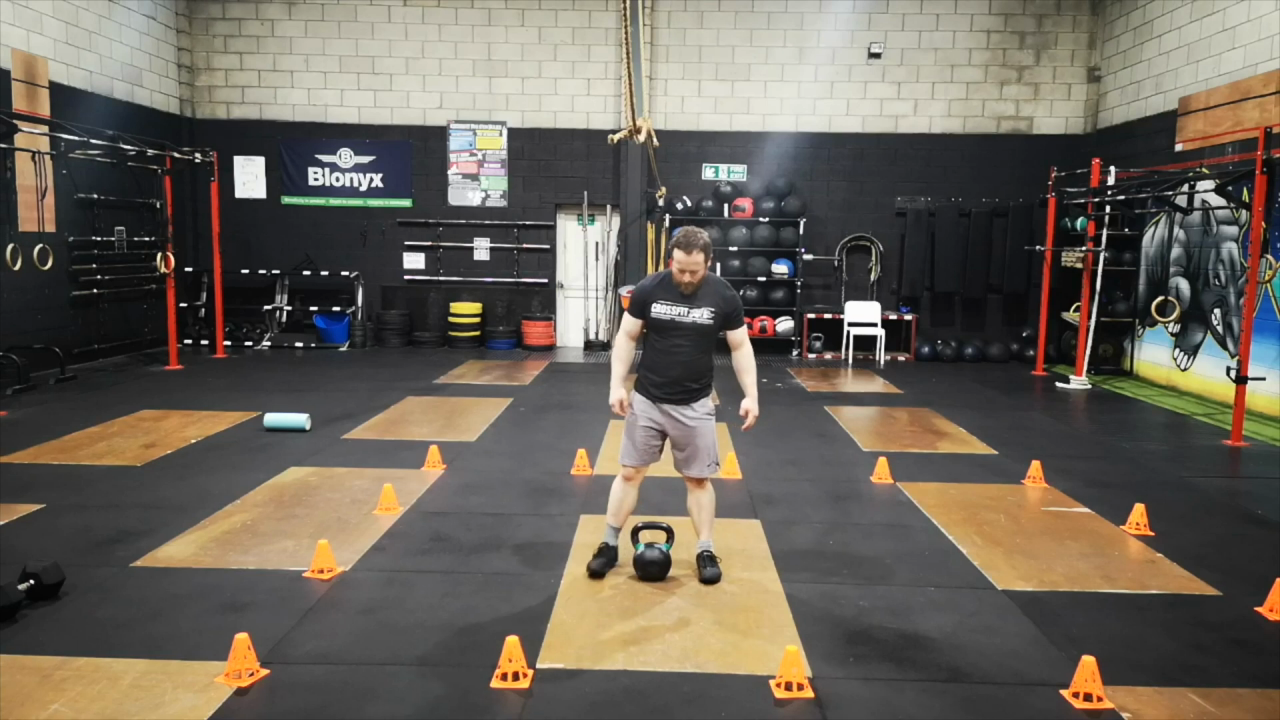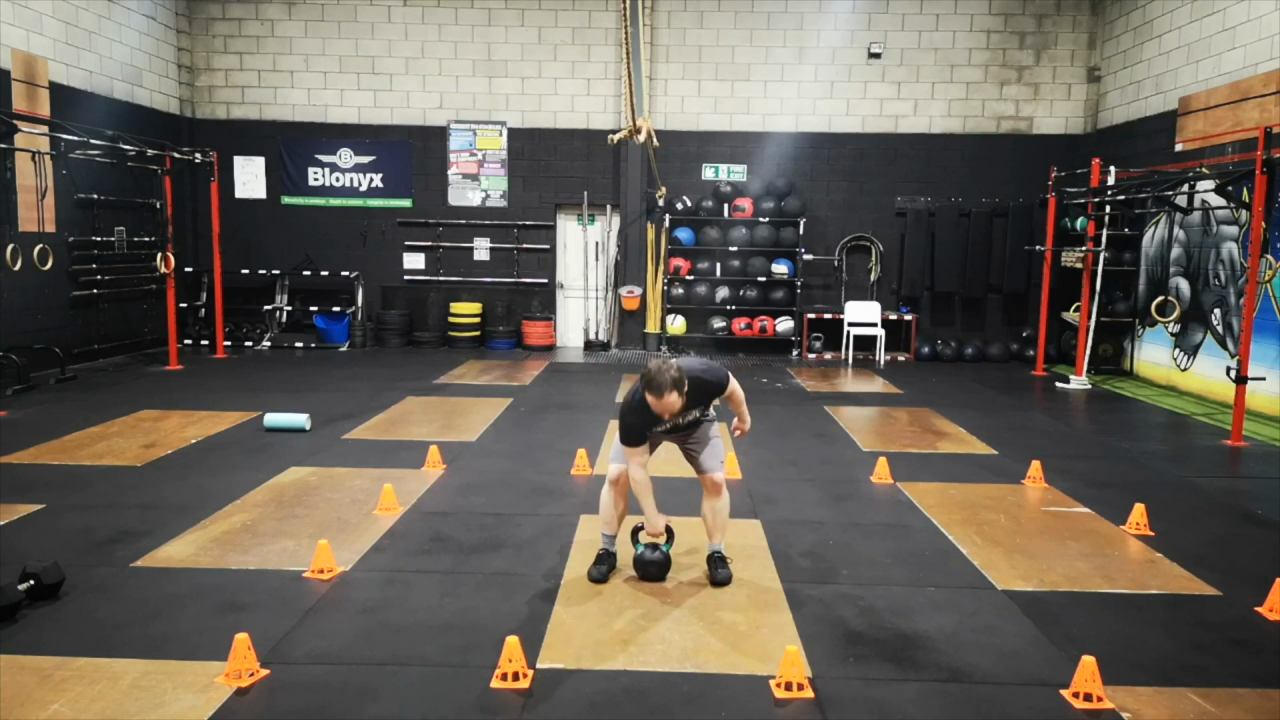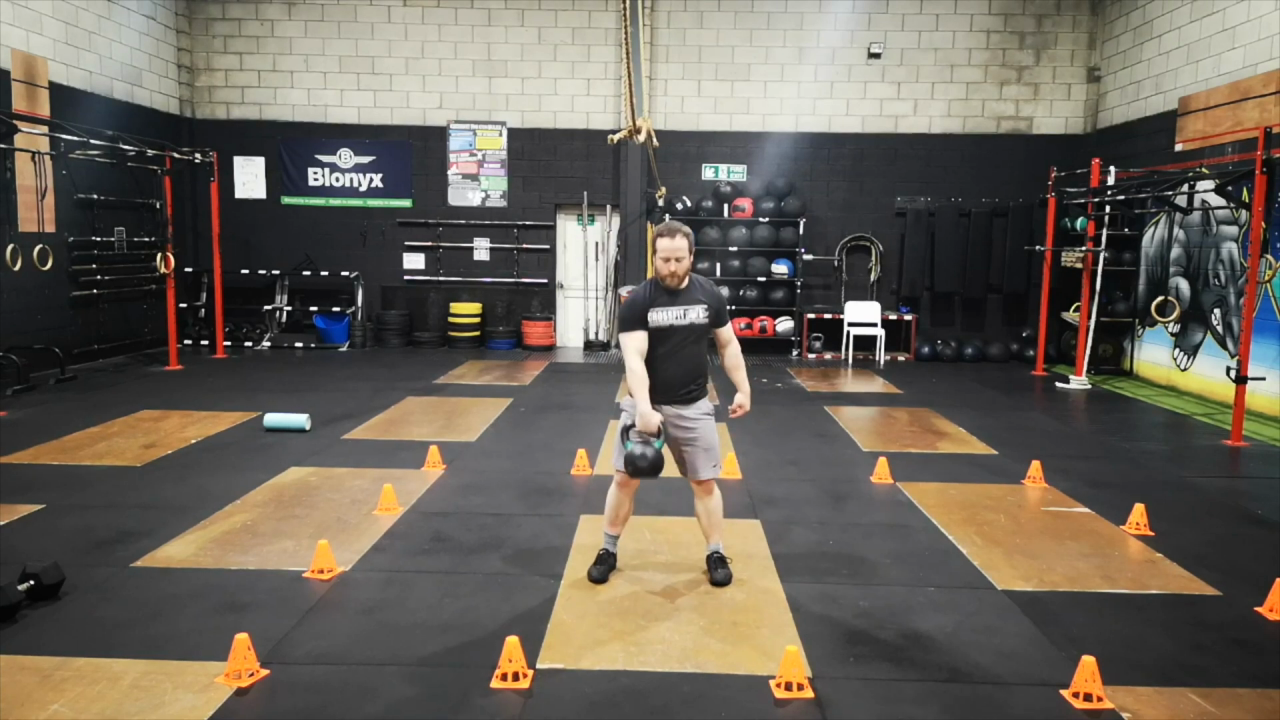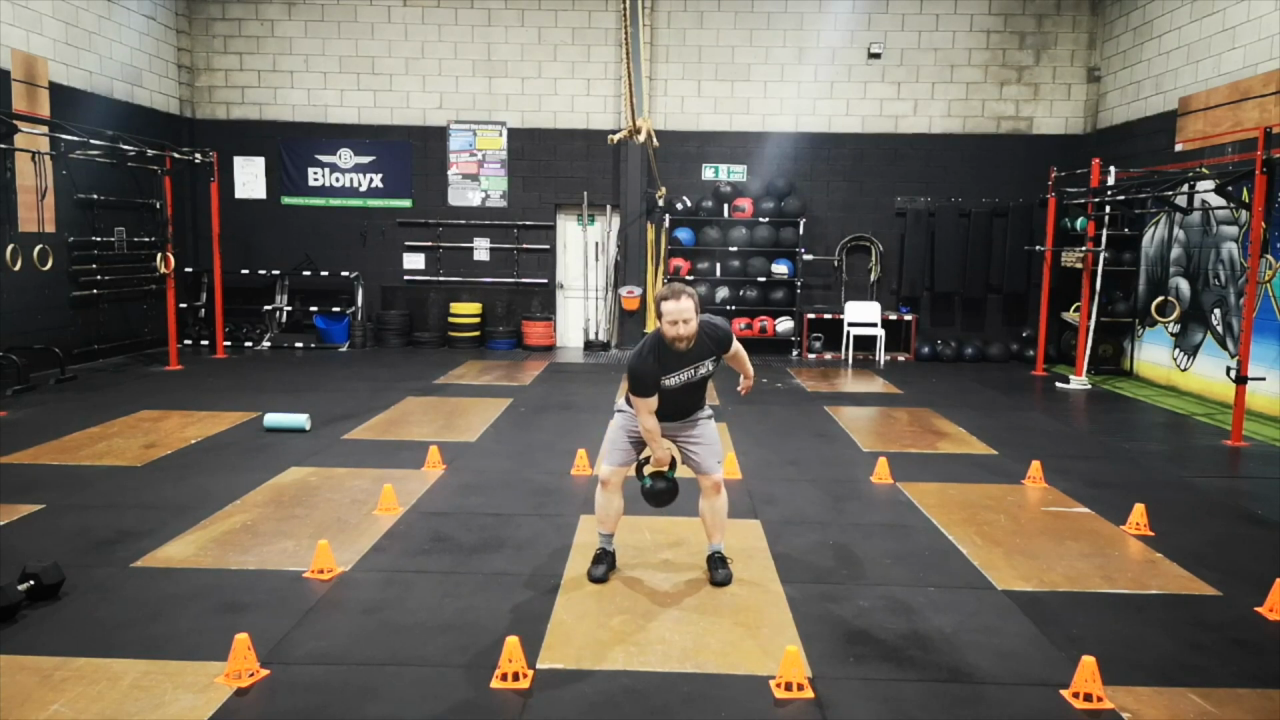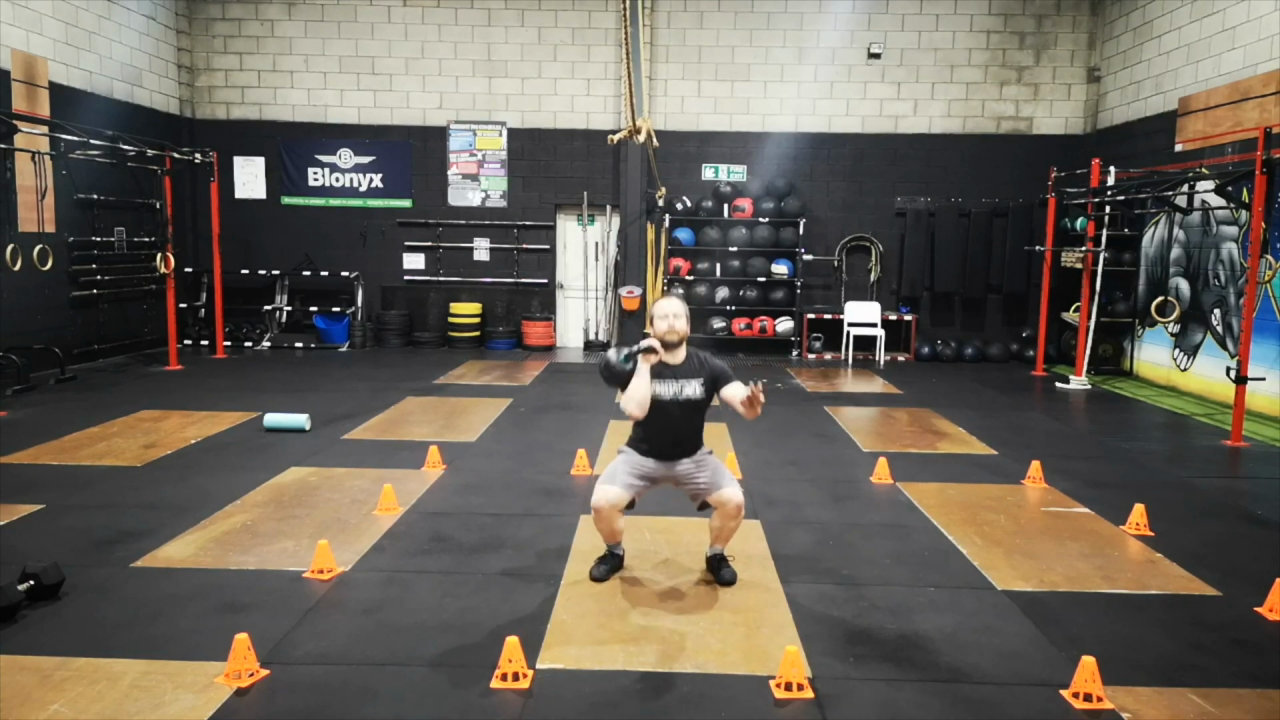
dt=1s
person 1, frame 1
left shoulder: (724, 297)
right shoulder: (649, 289)
left elbow: (740, 347)
right elbow: (627, 337)
left wrist: (750, 394)
right wrist: (617, 385)
left hip: (695, 406)
right hip: (647, 401)
left knee: (698, 479)
right knee: (630, 473)
left ankle: (705, 551)
right ankle: (609, 545)
person 1, frame 2
left shoulder: (707, 376)
right shoulder: (633, 409)
left elbow: (732, 388)
right elbow: (637, 468)
left wrist: (743, 416)
right wrist: (651, 516)
left hip: (696, 422)
right hip: (645, 428)
left knee: (715, 480)
right knee: (617, 476)
left ankle: (716, 554)
right ankle: (607, 552)
person 1, frame 3
left shoulder: (709, 294)
right shoulder: (638, 301)
left elbow: (728, 344)
right elbow: (634, 360)
left wrist: (743, 389)
right wrist: (644, 409)
left hip: (694, 407)
right hip: (645, 408)
left knee: (705, 482)
right knee: (626, 479)
left ankle: (715, 554)
right ankle: (608, 551)
person 1, frame 4
left shoulder: (716, 331)
right shoulder: (643, 358)
left elbow: (734, 351)
right elbow: (646, 415)
left wrist: (748, 374)
right wrist: (658, 452)
left hip: (692, 415)
right hip: (639, 414)
left knee: (713, 481)
right knee: (608, 476)
left ankle: (716, 555)
right ankle: (605, 552)
person 1, frame 5
left shoulder: (708, 367)
right shoulder: (641, 366)
left elbow: (744, 402)
right elbow: (635, 410)
left wrist: (750, 401)
right wrist: (645, 364)
left hip: (691, 459)
right hip: (642, 457)
left knee: (733, 501)
right knee: (602, 503)
left ankle: (716, 555)
right ankle: (614, 554)
